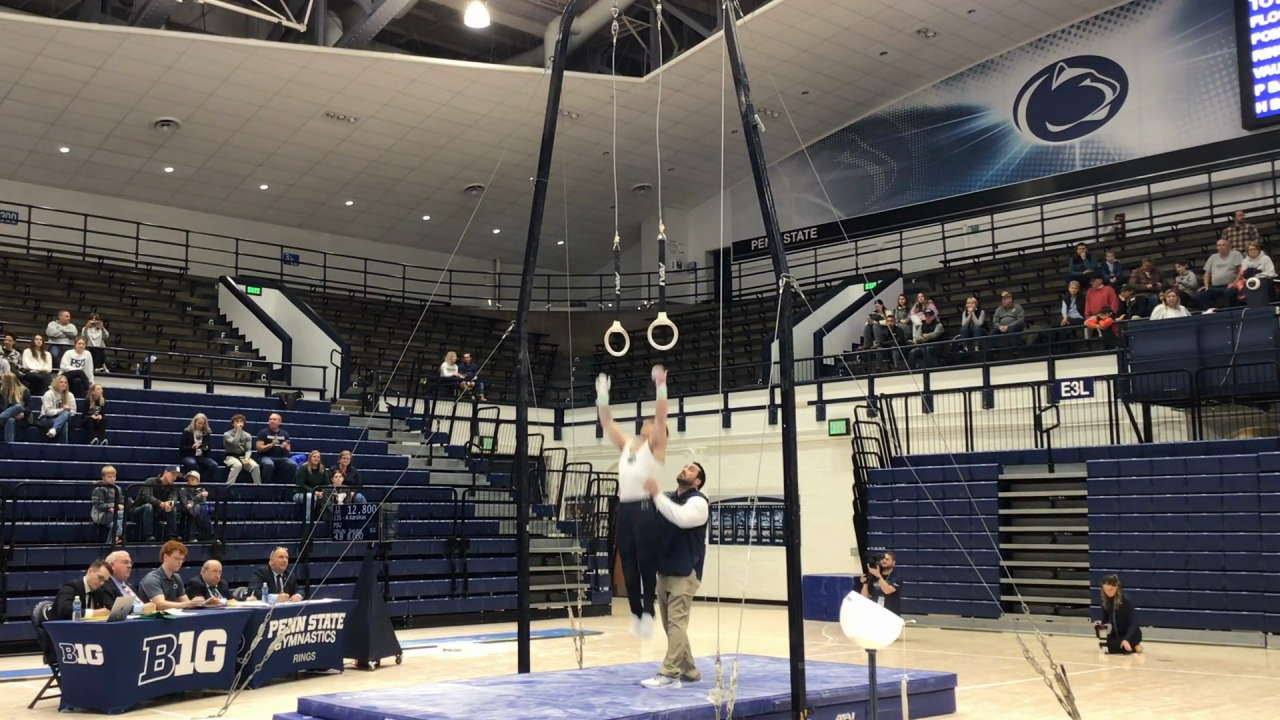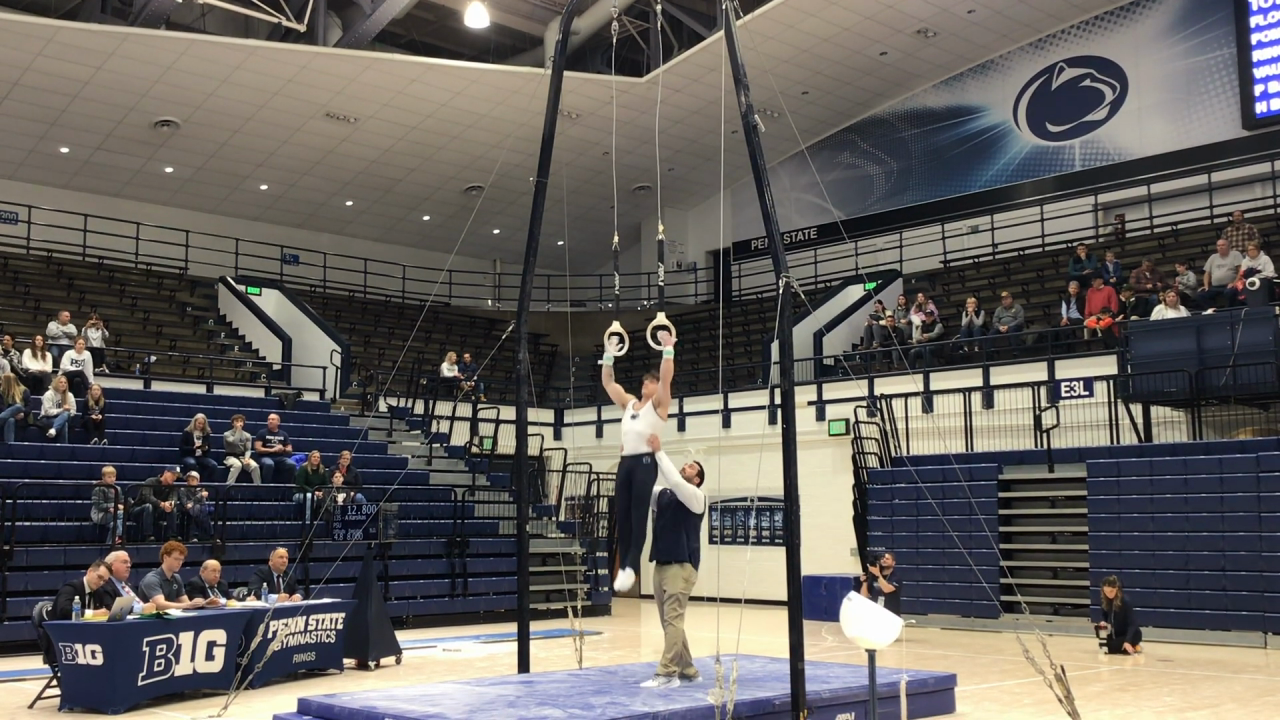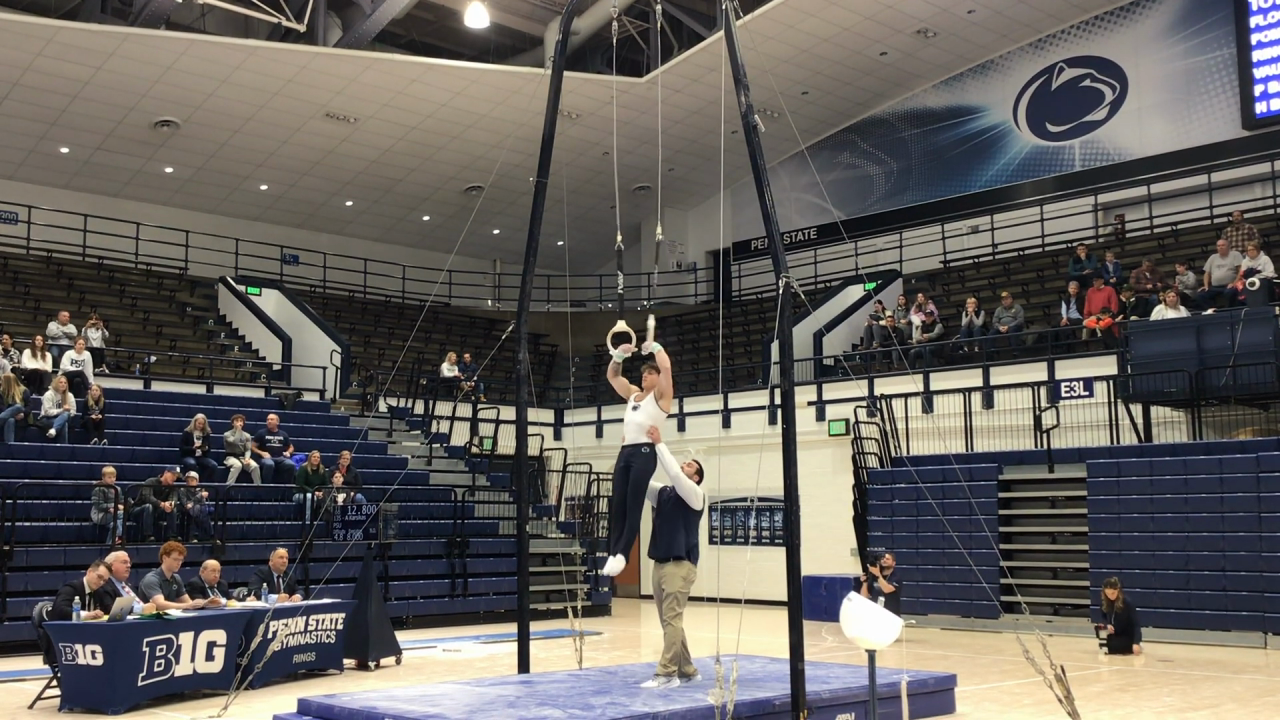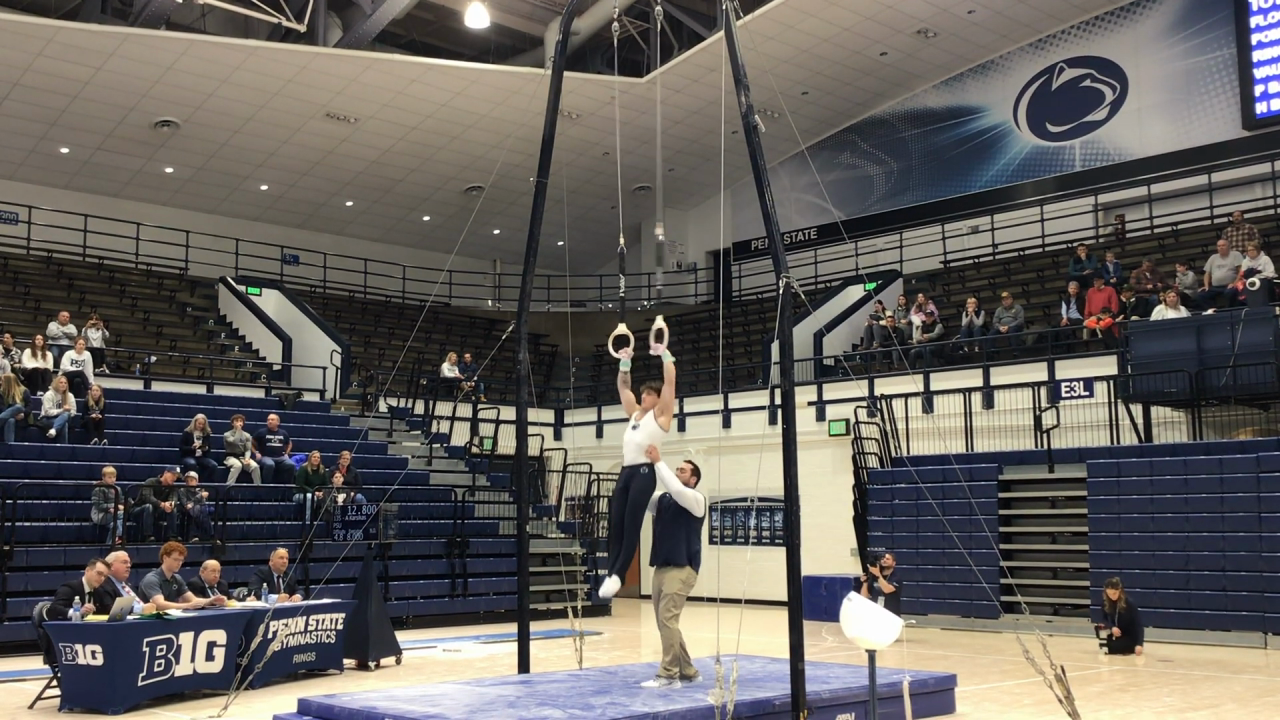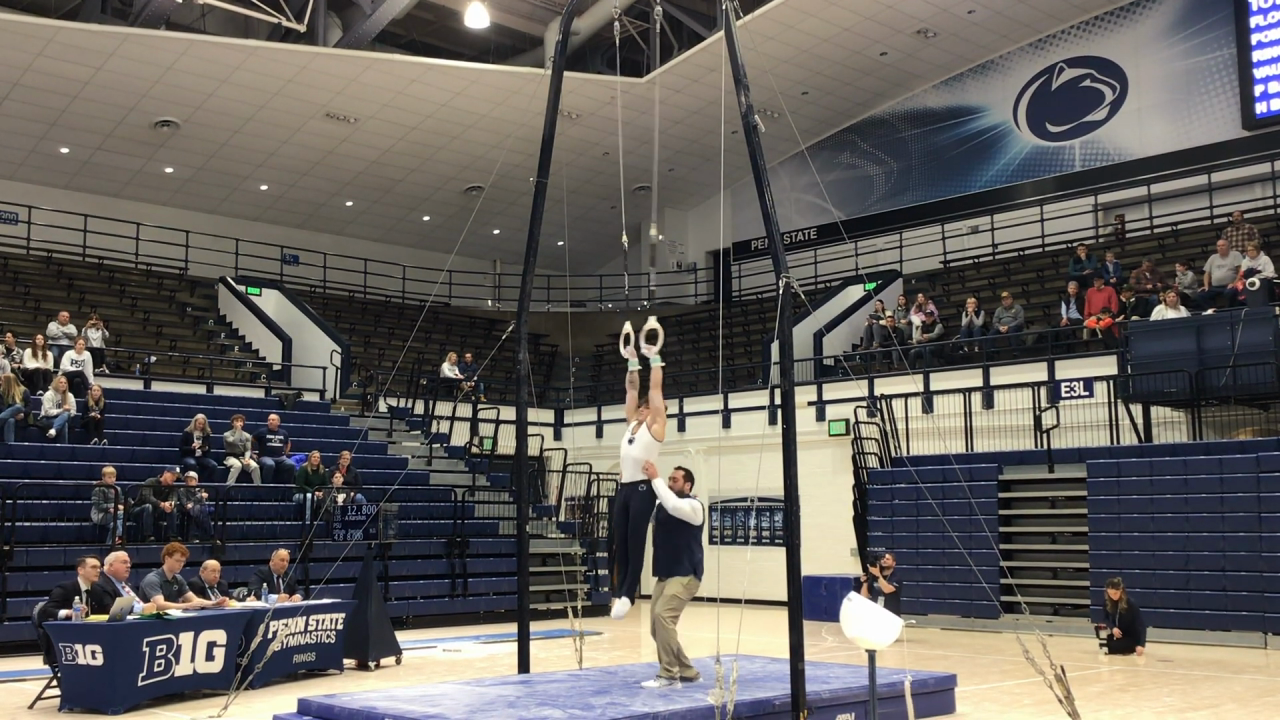
dt=0.2s
person 1, frame 1
left shoulder: (656, 446)
right shoulder: (627, 444)
left elbow: (662, 417)
right elbow: (606, 422)
left wrist: (660, 387)
right wrist: (603, 395)
left hip: (644, 508)
right hip: (624, 509)
left knee: (645, 563)
right knee: (628, 564)
left ankle: (648, 611)
right ankle: (636, 612)
person 1, frame 2
left shoulder: (659, 403)
right shoulder: (629, 403)
left elbow: (666, 378)
right elbow: (607, 382)
left wrist: (668, 350)
right wrist: (609, 355)
left hip: (645, 462)
right hip: (626, 463)
left knee: (638, 516)
right knee: (622, 516)
left ankle: (631, 566)
right ankle: (622, 566)
person 1, frame 3
left shoulder: (661, 395)
right shoulder: (633, 395)
left elbow: (667, 369)
right elbow: (612, 376)
left wrist: (655, 347)
right wrist: (619, 355)
left hip: (645, 452)
right hip: (626, 453)
left knee: (633, 505)
right knee: (617, 506)
left ankle: (621, 554)
right ankle: (612, 553)
person 1, frame 4
left shoulder: (661, 414)
right shoulder: (636, 412)
left elbow: (670, 382)
right elbow: (623, 387)
left wrist: (665, 355)
right wrist: (625, 362)
left hip: (645, 473)
right hip: (626, 473)
left knee: (631, 526)
right knee: (615, 527)
left ankle: (617, 575)
right ankle: (611, 575)
person 1, frame 5
left shoulder: (654, 425)
right shoulder: (632, 423)
left elbow: (656, 389)
right elbow: (632, 389)
left wrist: (654, 358)
right wrist: (632, 361)
left hip: (643, 490)
right hip: (624, 491)
left knee: (635, 543)
right knee: (620, 544)
left ankle: (628, 594)
right ankle: (619, 594)
person 2, frame 1
left shoulder: (698, 502)
right shoulder: (669, 499)
left elbow: (681, 518)
left wrist: (658, 496)
left hip: (685, 572)
right hip: (664, 570)
left knee: (677, 622)
right knee: (671, 624)
left ankle: (669, 674)
right ankle: (688, 671)
person 2, frame 2
left shoulder: (694, 497)
right shoulder: (663, 495)
left elbow: (675, 482)
left wrist: (659, 452)
left hip: (681, 566)
right hip: (661, 566)
left knee: (673, 620)
right knee: (669, 622)
left ankle: (667, 674)
right ankle: (687, 671)
person 2, frame 3
left shoulder: (694, 494)
right shoulder: (662, 492)
left elbow: (675, 475)
left wrist: (659, 444)
left hip: (680, 564)
right hip: (660, 563)
left knee: (672, 619)
right knee: (669, 620)
left ankle: (667, 673)
right ankle: (686, 670)
person 2, frame 4
left shoulder: (695, 499)
right shoulder: (662, 498)
left elbow: (676, 489)
left wrist: (658, 462)
left hip: (681, 568)
right hip: (661, 567)
left knee: (667, 618)
right knee: (665, 621)
left ankle: (668, 675)
right ankle: (687, 671)
person 2, frame 5
left shoulder: (692, 505)
right shoulder: (661, 507)
left elbow: (675, 506)
left wrist: (655, 479)
left hip: (685, 576)
right hip: (664, 575)
left knee: (663, 617)
right knee: (658, 626)
left ankle: (669, 675)
right ankle: (687, 671)
